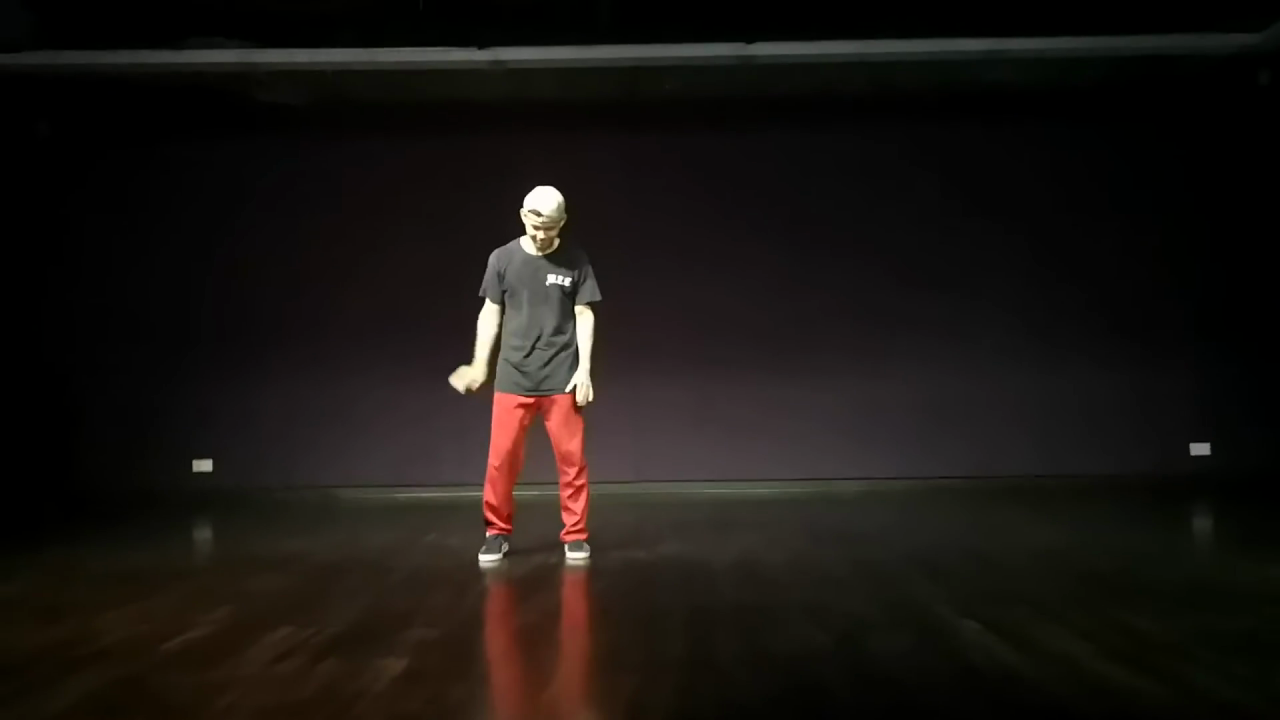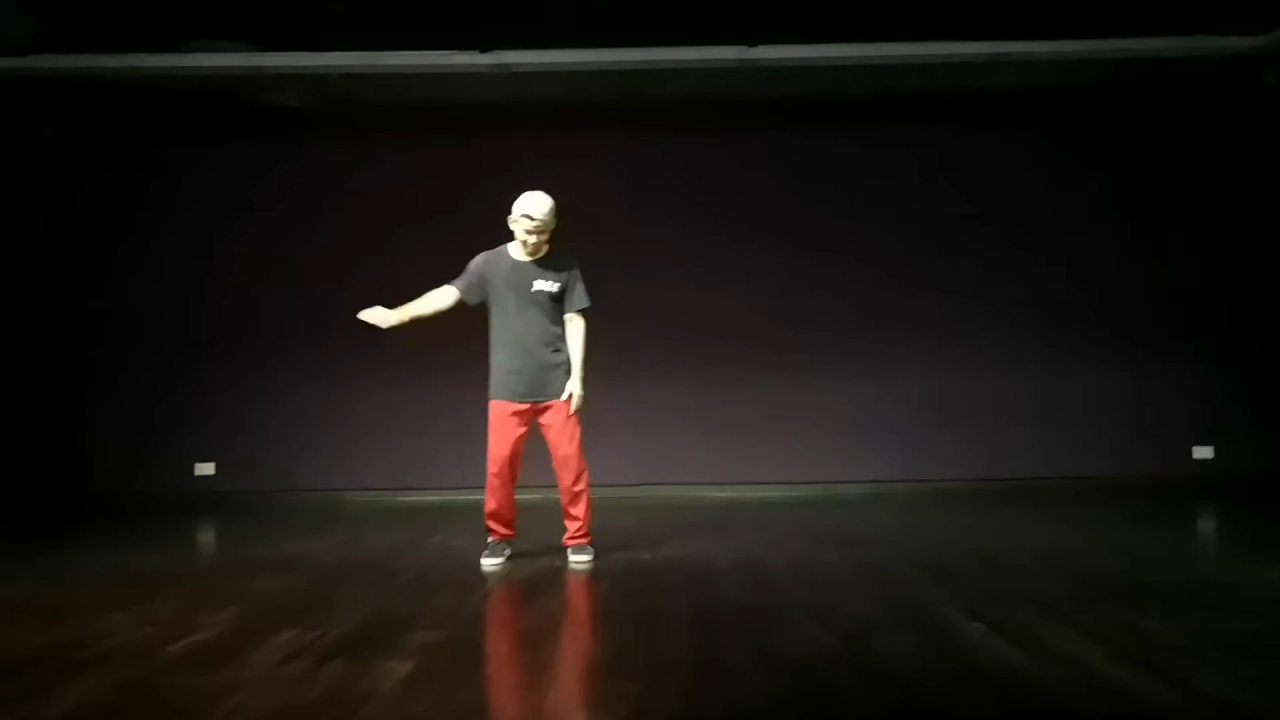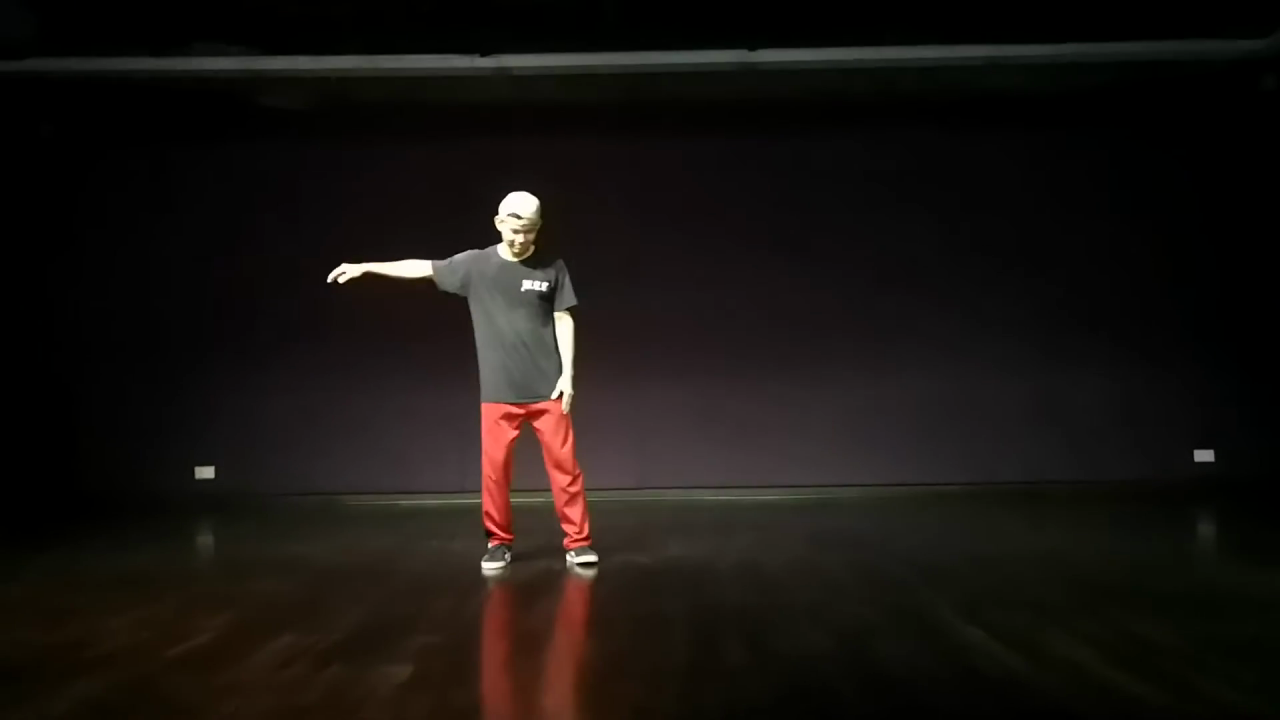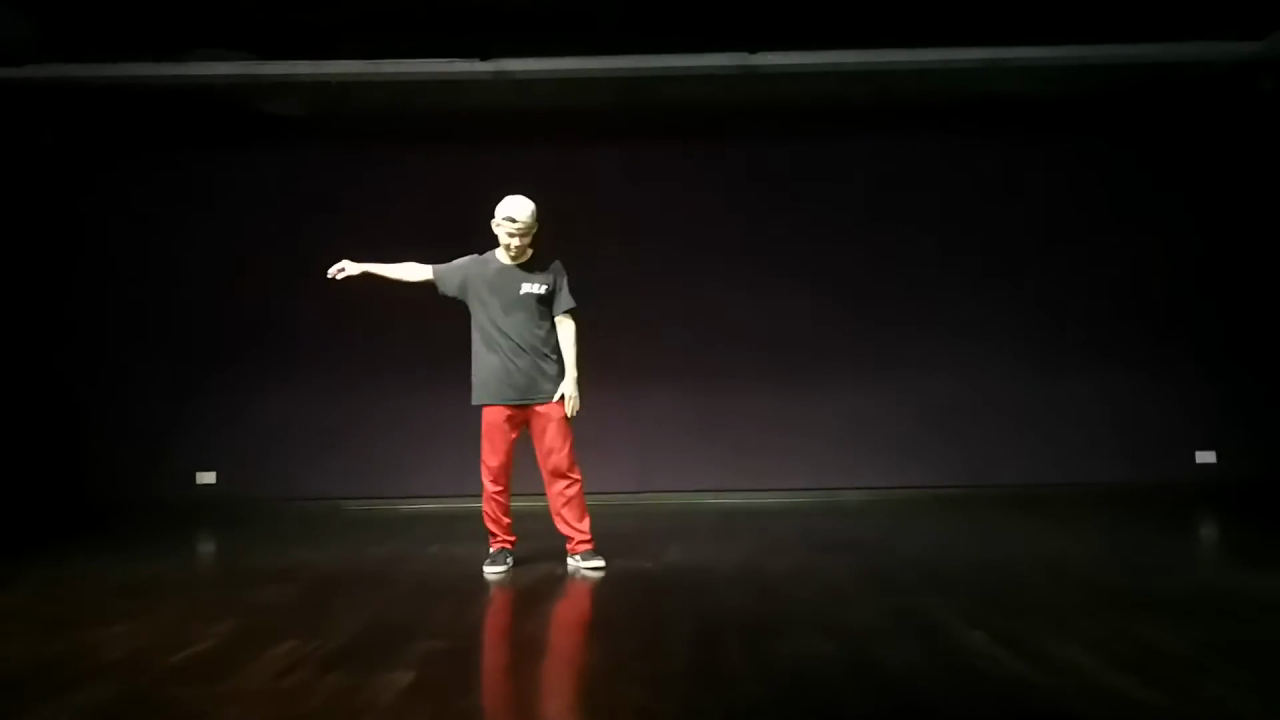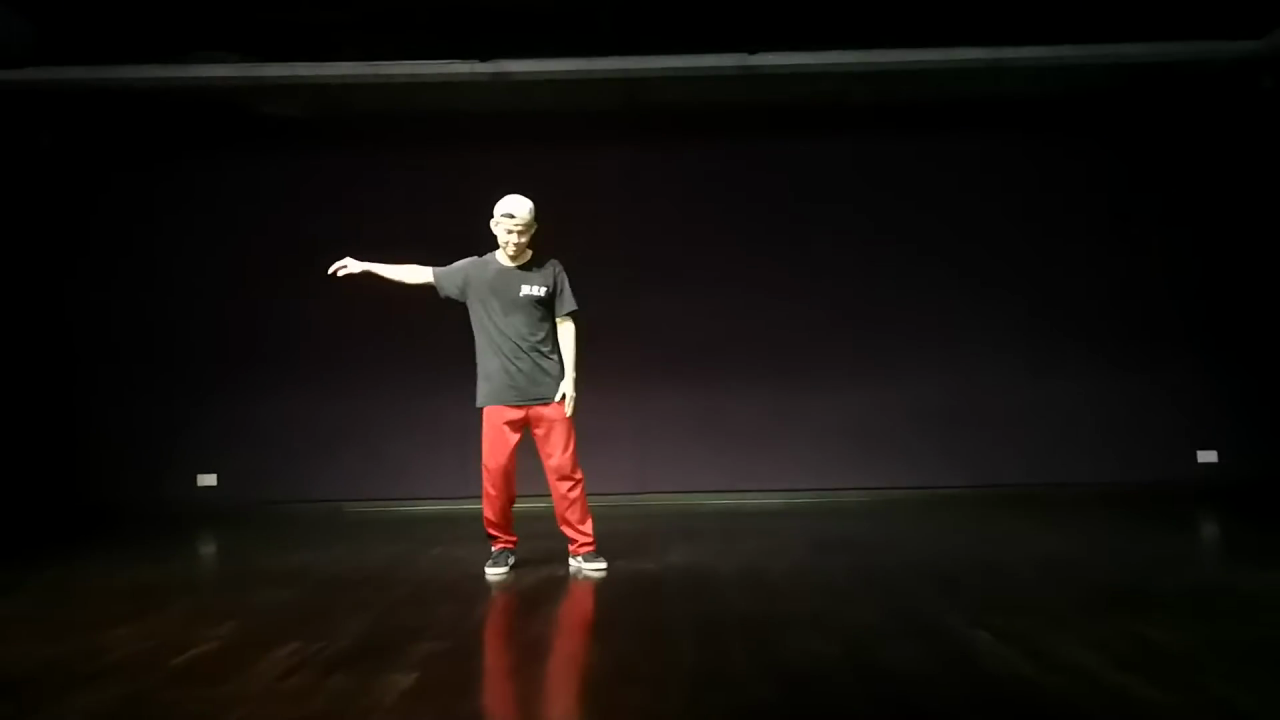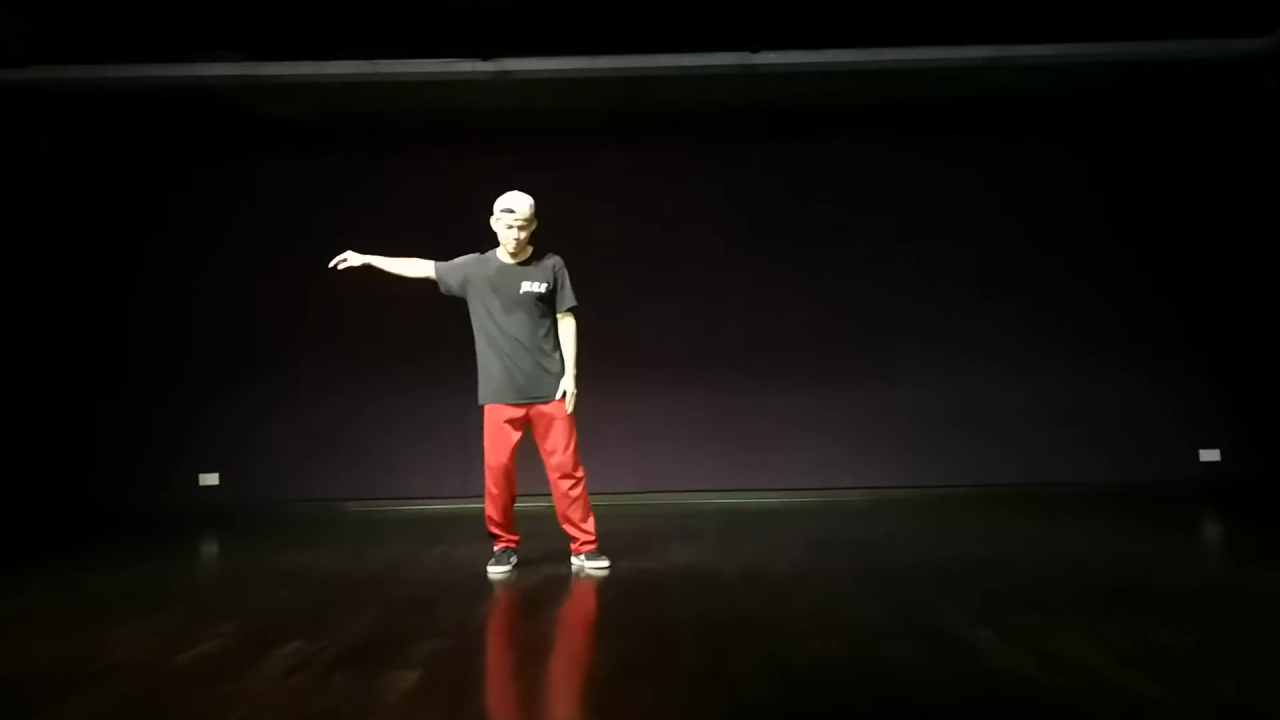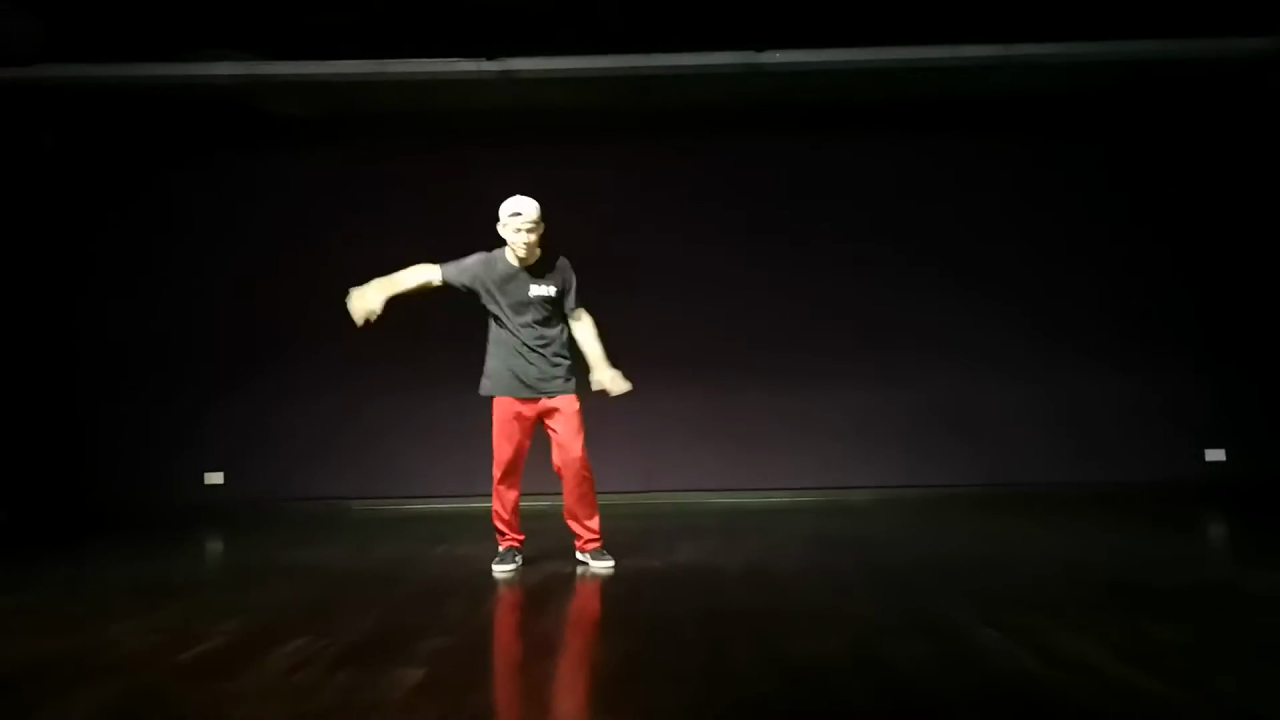
dt=0.2s
person 1, frame 1
left shoulder: (576, 261)
right shoulder: (503, 259)
left elbow: (584, 314)
right elbow: (492, 309)
left wrist: (584, 369)
right wrist: (479, 364)
left hip: (563, 379)
right hip: (513, 378)
left knee: (571, 458)
right knee: (502, 459)
left ankle: (575, 534)
right ankle: (497, 532)
person 1, frame 2
left shoulder: (565, 268)
right shoulder: (489, 264)
left elbow: (575, 321)
right elbow: (448, 293)
left wrist: (577, 374)
right wrist: (399, 314)
left hip: (557, 385)
right hip: (508, 386)
left knee: (570, 462)
right knee: (500, 465)
left ankle: (578, 538)
right ankle: (499, 537)
person 1, frame 3
left shoulder: (553, 267)
right shoulder: (474, 264)
left elbow: (564, 320)
right elbow: (421, 268)
left wrist: (568, 373)
right wrist: (365, 266)
left hip: (546, 386)
right hip: (500, 388)
left knee: (563, 463)
right knee: (495, 468)
left ankle: (577, 541)
right ankle: (499, 542)
person 1, frame 4
left shoulder: (550, 270)
right shoulder: (473, 269)
left elbow: (564, 322)
right elbow: (420, 271)
left wrist: (571, 375)
right wrist: (364, 267)
left hip: (547, 388)
right hip: (497, 392)
left knee: (560, 468)
right knee: (495, 472)
left ankle: (580, 545)
right ankle: (501, 545)
person 1, frame 5
left shoulder: (550, 271)
right shoulder: (473, 271)
left elbow: (565, 324)
right elbow: (421, 274)
left wrist: (570, 377)
right wrist: (365, 265)
left hip: (548, 390)
right hip: (500, 393)
left knee: (564, 469)
right knee: (496, 471)
left ankle: (582, 547)
right ankle: (502, 546)
person 1, frame 6
left shoulder: (551, 266)
right shoulder: (473, 269)
left elbow: (565, 319)
right elbow: (418, 269)
left wrist: (570, 373)
right wrist: (365, 259)
left hip: (548, 388)
right hip: (500, 391)
left knee: (565, 466)
right knee: (497, 470)
left ankle: (584, 545)
right ankle: (505, 545)
person 1, frame 7
left shoulder: (559, 268)
right shoulder: (483, 266)
left elbow: (577, 316)
right elbow: (430, 273)
left wrist: (600, 364)
right wrist: (379, 289)
left hip: (559, 383)
right hip: (512, 386)
left knee: (574, 462)
right knee: (506, 468)
left ankle: (589, 543)
right ankle: (510, 544)
